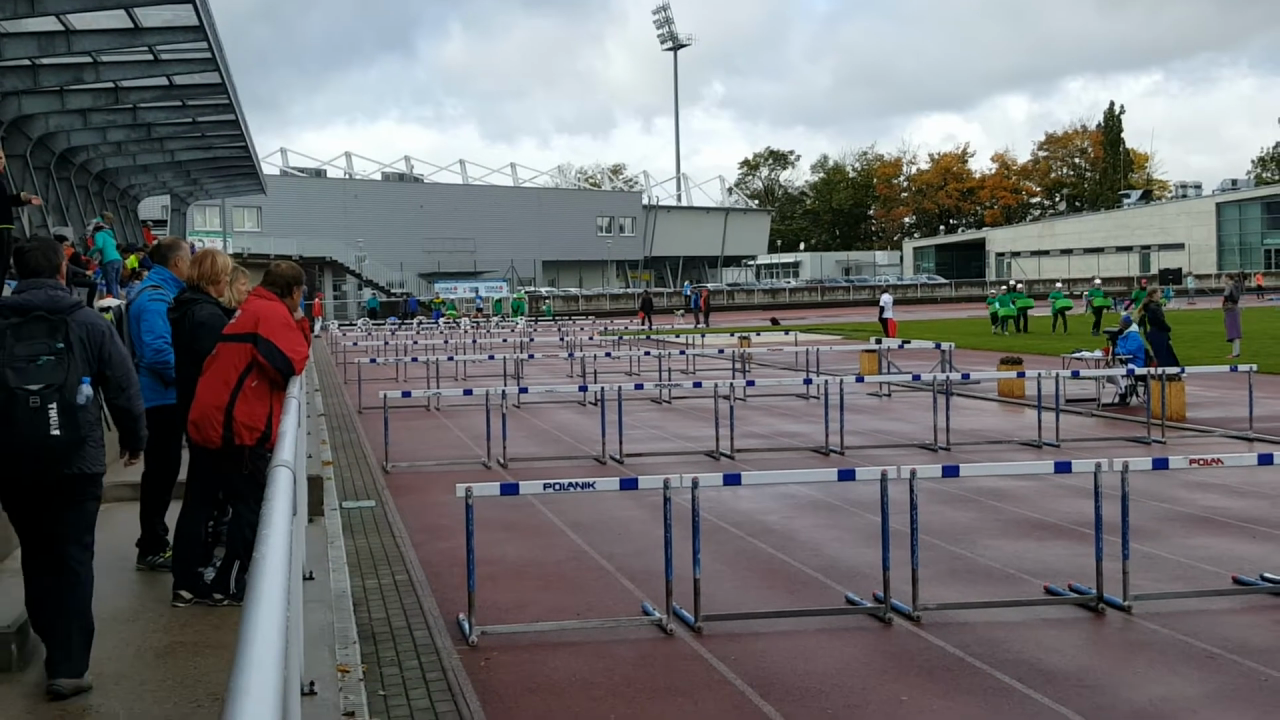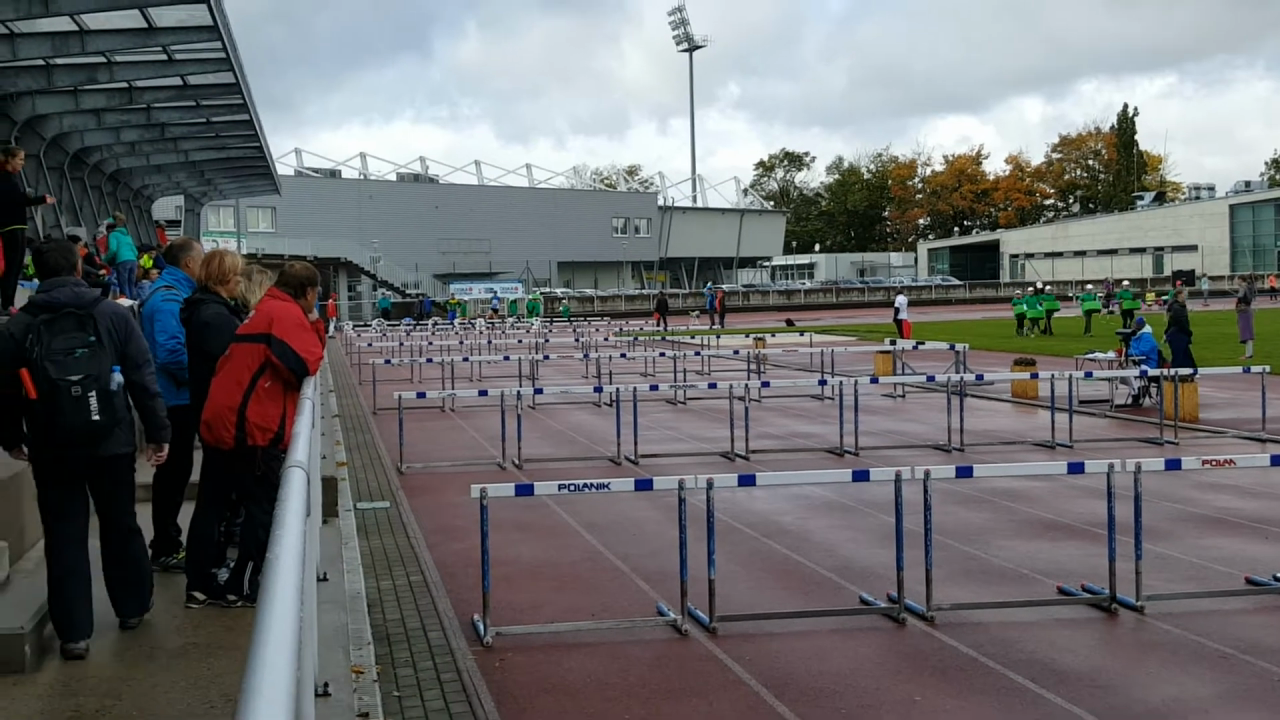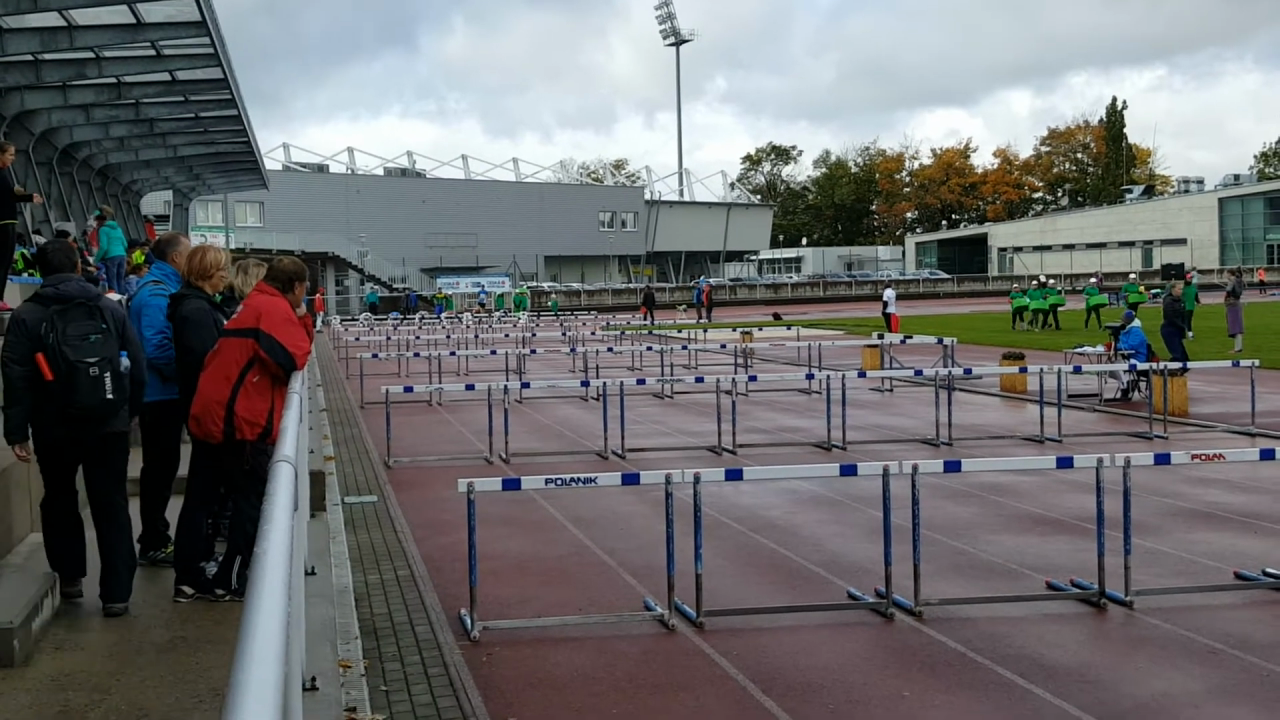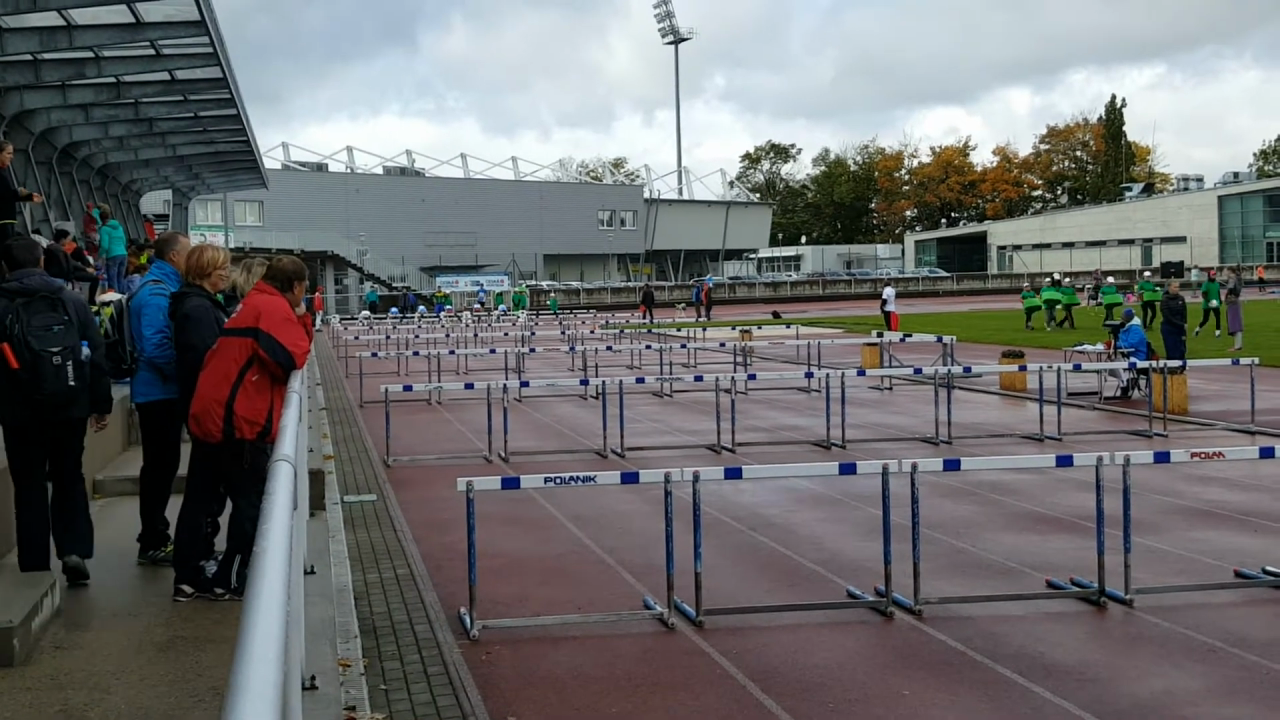
dt=0.5s
person 1, frame 1
right shoulder: (90, 323)
right elbow: (124, 392)
right wrist: (134, 439)
right hip: (75, 463)
left knee: (37, 556)
right knee: (73, 560)
left ankle: (57, 646)
right ankle: (67, 667)
person 1, frame 2
right shoulder: (114, 314)
right elbow: (142, 378)
right wrist: (157, 431)
left hip: (50, 449)
right hip: (111, 442)
left knee: (63, 537)
right knee: (120, 525)
left ankle: (73, 632)
right ankle: (132, 605)
person 1, frame 3
right shoulder: (111, 309)
right elbow: (136, 367)
right wrist: (129, 410)
left hip: (55, 428)
right hip: (109, 424)
left knee: (59, 500)
right knee: (112, 506)
left ankle: (70, 576)
right ankle: (116, 593)
person 1, frame 4
right shoulder: (73, 302)
right elbow: (97, 356)
right wrist: (101, 404)
right hip: (71, 409)
left knee: (30, 490)
right knee: (69, 483)
left ankle: (37, 569)
right ankle: (74, 554)
person 2, frame 1
left shoulder: (190, 309)
right shoulder: (207, 315)
left hip: (196, 409)
left knee: (204, 489)
right knee: (203, 492)
left ankle: (198, 563)
right ankle: (186, 581)
person 2, frame 2
left shoulder: (210, 310)
right shoulder: (215, 316)
right elbow: (225, 367)
left hip: (217, 413)
right hip: (222, 416)
left knee: (219, 491)
right knee: (215, 493)
left ankle: (210, 567)
right ankle: (201, 582)
person 2, frame 3
left shoulder: (203, 306)
right shoulder: (196, 311)
right elbow: (205, 363)
left knee: (209, 486)
right knee: (203, 490)
left ankle: (200, 559)
right ankle: (189, 577)
person 2, frame 4
left shoulder: (205, 304)
right shoulder: (197, 308)
right elbow: (206, 361)
left knee: (209, 484)
right knee: (203, 487)
left ankle: (200, 558)
right ankle: (188, 575)
person 3, frame 1
left shoulder: (251, 309)
right shoulder: (273, 313)
right elbow: (290, 364)
left wrist: (298, 325)
right wrist: (299, 324)
left hip: (214, 421)
right hip: (239, 425)
right knee: (251, 507)
right ankle: (228, 587)
person 3, frame 2
left shoulder: (266, 309)
right shoulder: (287, 314)
right elbow: (305, 366)
left wrist: (312, 326)
right wrist: (314, 325)
left hip: (225, 422)
right hip: (251, 427)
left knee: (215, 505)
right knee: (264, 508)
left ankle: (202, 583)
right ankle: (241, 588)
person 3, frame 3
left shoulder: (255, 304)
right shoulder: (275, 309)
right elbow: (293, 360)
left wrist: (301, 322)
right wrist: (302, 321)
left hip: (216, 415)
right hip: (240, 420)
right knee: (252, 503)
right ankle: (230, 582)
person 3, frame 4
left shoulder: (255, 303)
right shoulder: (274, 308)
left elbow: (272, 353)
right elbow: (291, 360)
left wrist: (301, 321)
right wrist: (301, 320)
left hip: (216, 415)
right hip: (239, 420)
left knee: (245, 499)
right knee: (251, 502)
left ankle: (193, 576)
right ankle: (229, 581)
person 4, frame 1
left shoulder: (160, 293)
right shoulder: (156, 298)
right elbow: (158, 352)
left hip: (162, 396)
right hip: (162, 397)
left knee: (163, 470)
right knee: (161, 471)
left ankle: (155, 541)
right ankle: (151, 549)
person 4, frame 2
left shoulder: (174, 292)
right shoulder: (170, 298)
right elbow: (171, 353)
left hip: (175, 397)
right hip: (173, 398)
left knee: (176, 471)
right knee: (173, 472)
left ankle: (168, 542)
right ankle: (164, 550)
person 4, frame 3
left shoulder: (163, 288)
right shoulder: (157, 294)
right elbow: (158, 348)
left hip: (163, 391)
right hip: (160, 393)
left knee: (163, 465)
right knee: (160, 466)
left ankle: (156, 537)
right ankle: (152, 544)
person 4, frame 4
left shoulder: (164, 287)
right shoulder: (158, 293)
right elbow: (157, 348)
left hip: (163, 390)
right hip: (160, 392)
left knee: (163, 464)
right knee: (160, 465)
left ankle: (156, 536)
right ankle: (152, 544)
